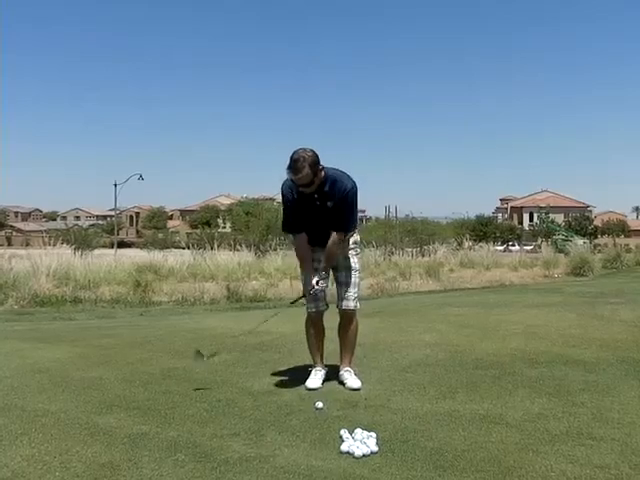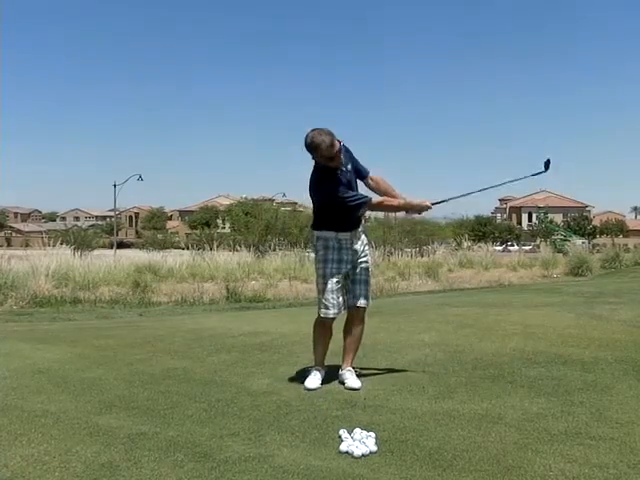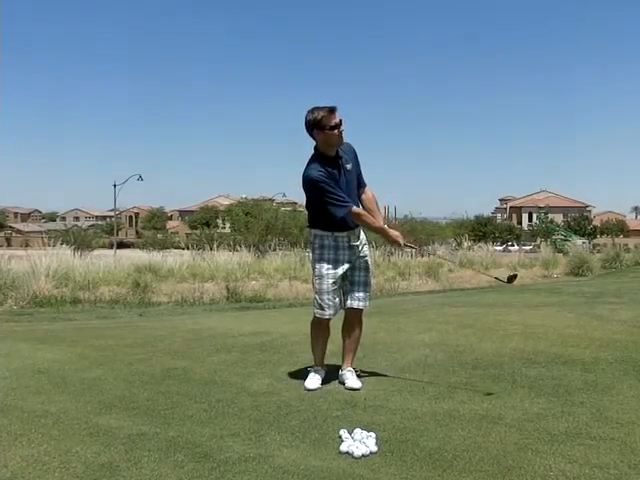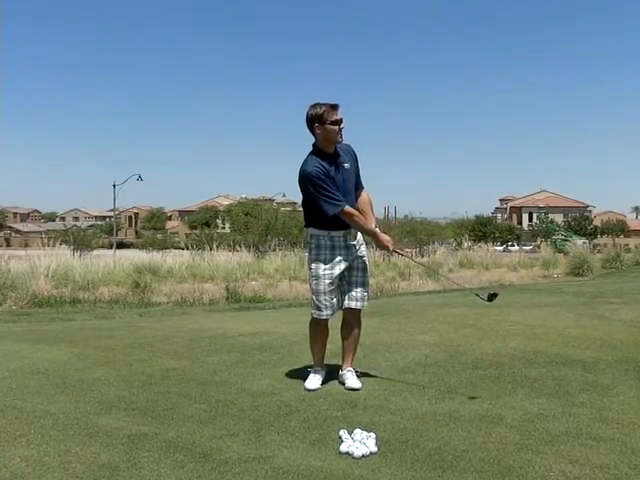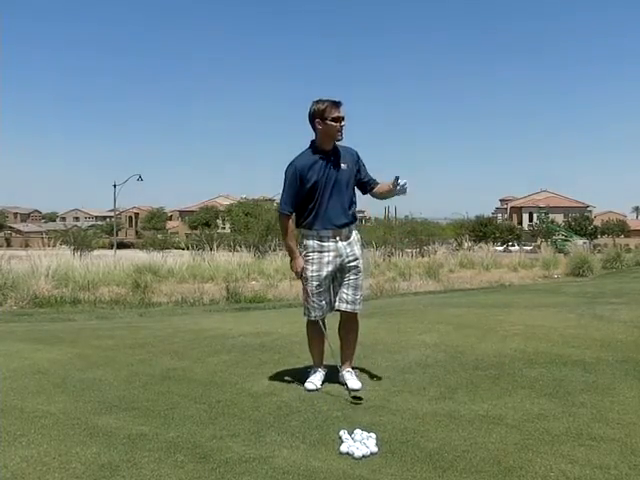
dt=1s
person 1, frame 1
left shoulder: (344, 185)
right shoulder: (289, 190)
left elbow: (338, 236)
right elbow: (299, 236)
left wrist: (329, 272)
right wrist: (309, 275)
left hip: (343, 245)
right hip: (311, 248)
left knee: (348, 309)
right knee: (314, 311)
left ankle: (346, 367)
right ankle: (318, 367)
person 1, frame 2
left shoulder: (343, 151)
right shoulder: (323, 185)
left elbow: (370, 179)
right elbow: (374, 205)
left wrist: (403, 201)
right wrist: (410, 206)
left hip: (357, 238)
right hip: (331, 243)
left knee: (358, 309)
right knee: (328, 312)
left ankle: (347, 368)
right ankle: (317, 368)
person 1, frame 3
left shoulder: (348, 151)
right shoulder: (314, 174)
left elbow: (364, 191)
right elbow: (352, 212)
left wrist: (384, 225)
right wrist: (385, 233)
left hip: (357, 238)
right hip: (328, 242)
left knee: (355, 309)
right knee: (323, 312)
left ankle: (347, 368)
right ankle: (317, 368)
person 1, frame 4
left shoulder: (348, 152)
right shoulder: (311, 170)
left elbow: (360, 194)
right elbow: (344, 211)
left wrist: (374, 228)
right wrist: (376, 236)
left hip: (354, 239)
right hip: (325, 243)
left knee: (354, 309)
right knee: (321, 312)
left ankle: (347, 368)
right ankle: (318, 368)
person 1, frame 5
left shoulder: (350, 156)
right shoulder: (300, 165)
left elbow: (373, 189)
right elbow: (286, 214)
left wrist: (394, 188)
right wrist: (294, 255)
left hip: (349, 241)
right hip: (317, 245)
left knee: (350, 311)
right knee: (316, 315)
left ankle: (347, 368)
right ankle: (318, 368)
